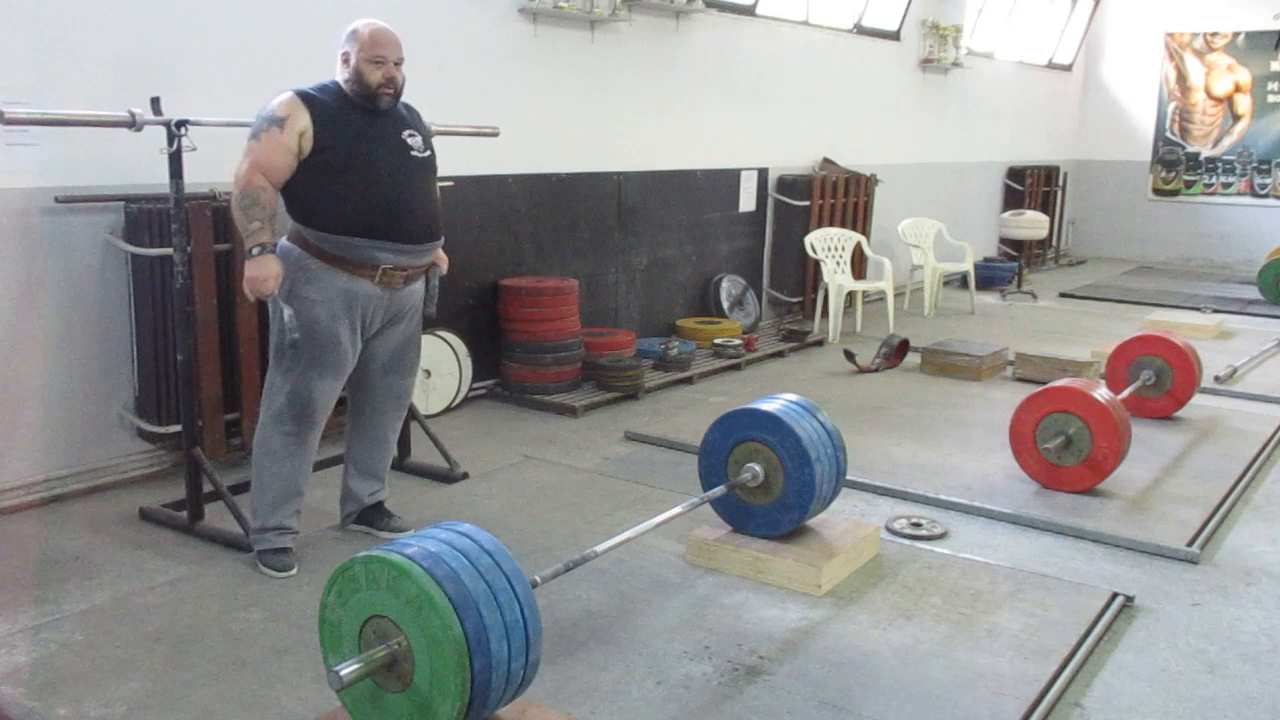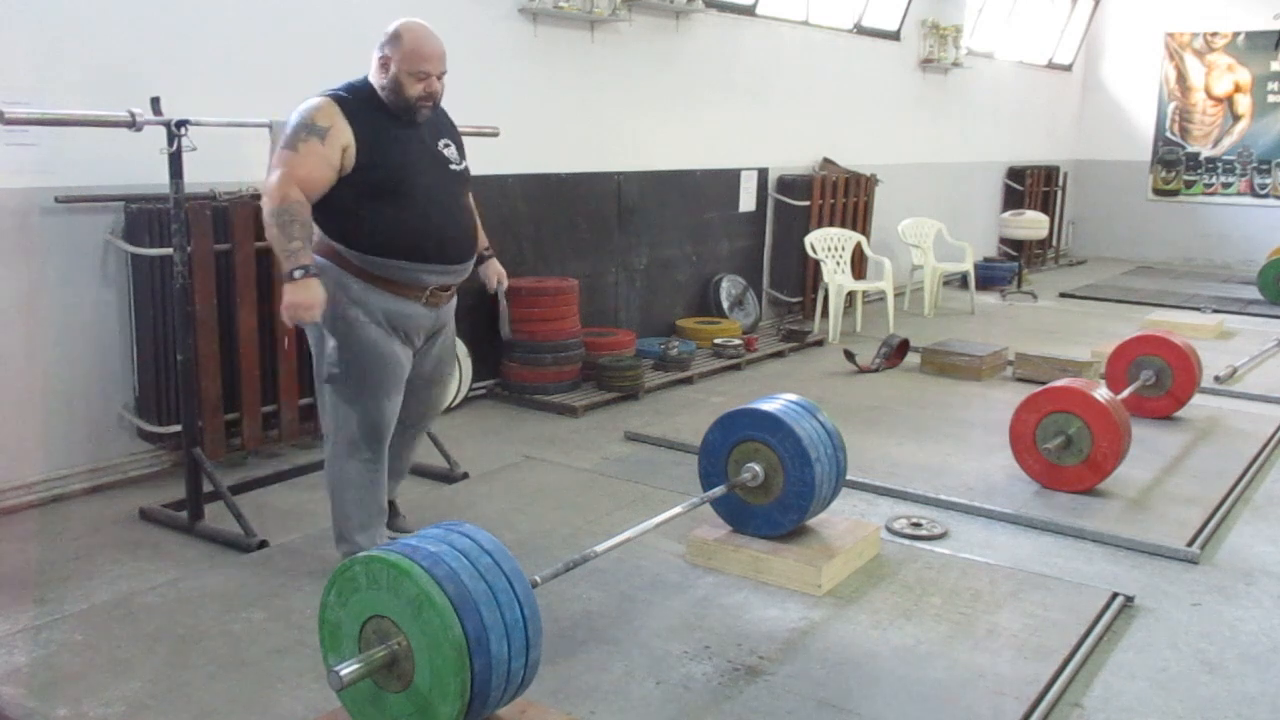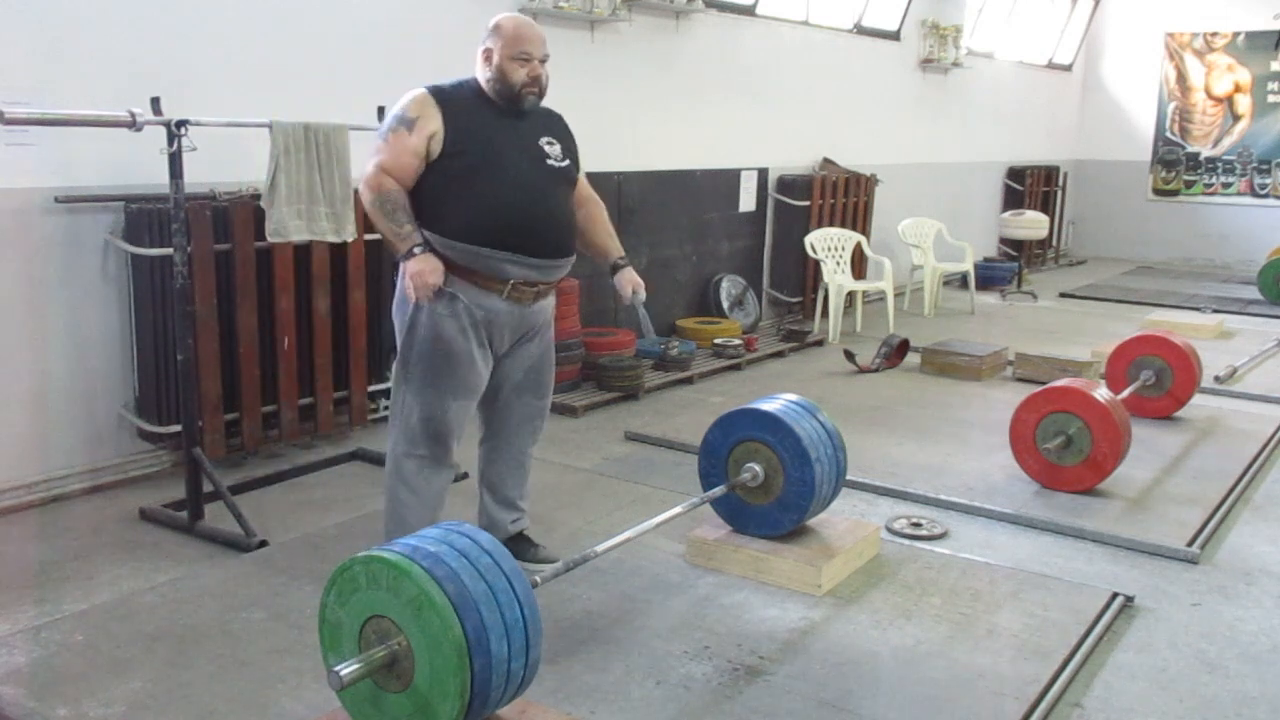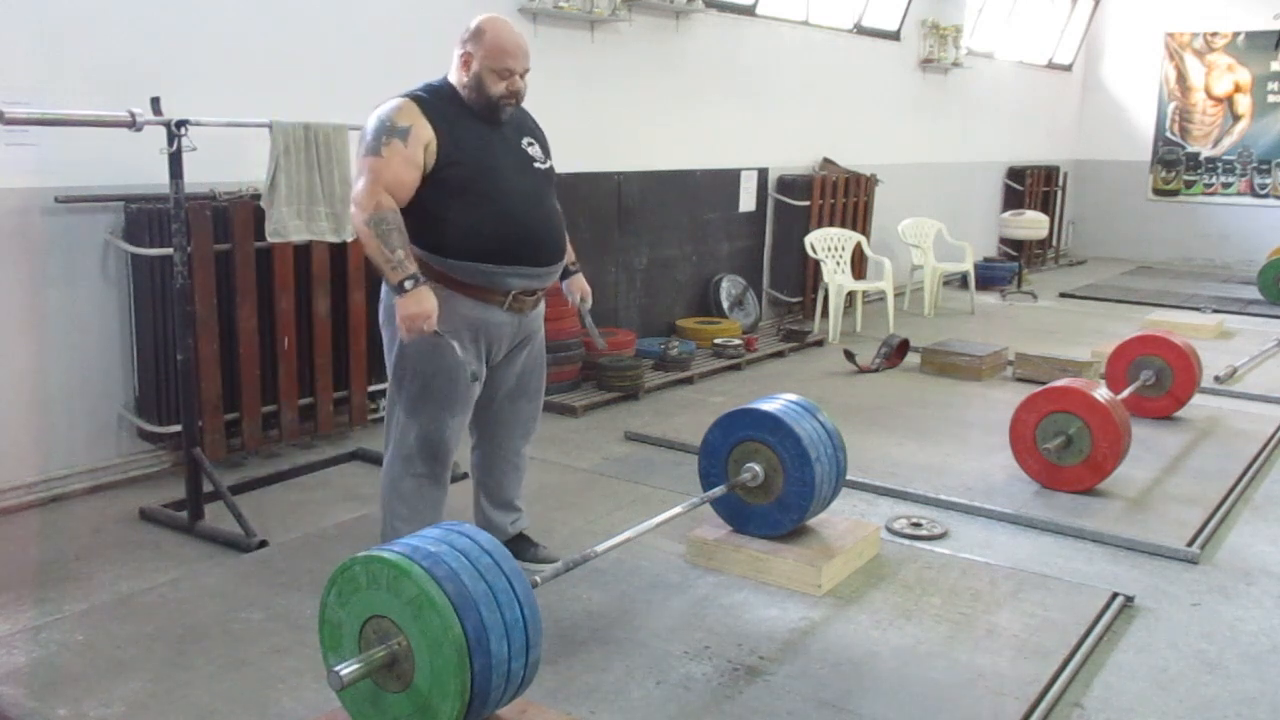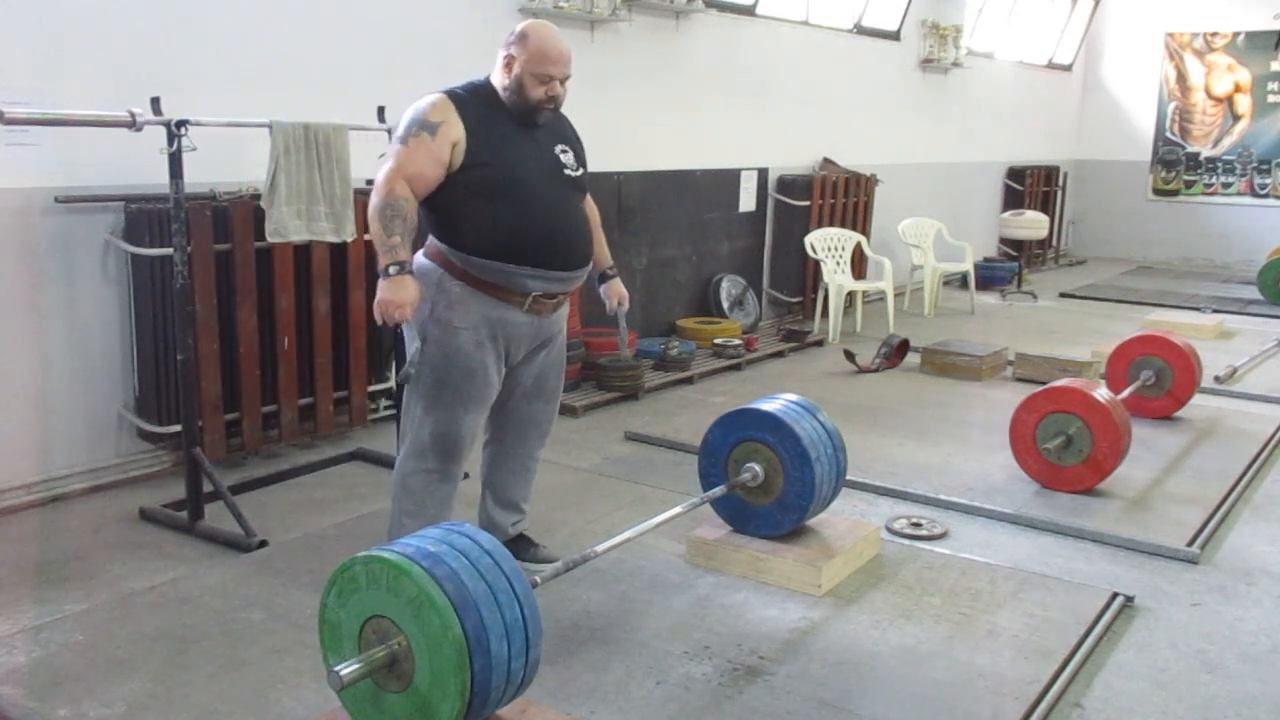
dt=1s
person 1, frame 1
left shoulder: (409, 119)
right shoulder: (300, 112)
right elbow: (253, 180)
left wrist: (432, 244)
right wrist: (261, 250)
left hip: (404, 290)
right hip: (326, 285)
left knee: (384, 404)
right knee: (298, 408)
left ankle: (364, 503)
right ankle: (273, 532)
person 1, frame 2
left shoulder: (437, 120)
right shoulder: (331, 119)
left elbow: (457, 196)
right elbow: (283, 196)
left wrist: (482, 253)
right wrist: (301, 274)
left hip: (435, 303)
right hip: (364, 303)
left knee: (421, 409)
right knee: (365, 429)
left ankle: (380, 500)
right ankle: (365, 551)
person 1, frame 3
left shoulder: (552, 126)
right shoulder: (433, 110)
left elbow: (581, 202)
right elbow: (379, 180)
left wrist: (619, 263)
right wrist: (414, 252)
left hip: (532, 306)
right hip: (453, 299)
left knee: (517, 427)
right knee: (429, 432)
left ankle: (504, 531)
person 1, frame 4
left shoulder: (523, 123)
right shoulder: (412, 119)
left elbow: (542, 204)
right elbow: (372, 203)
left wrist: (569, 268)
right wrist: (405, 286)
left hip: (522, 311)
right hip: (446, 309)
left knee: (509, 433)
right knee: (425, 443)
left ankle: (503, 533)
person 1, frame 5
left shoulder: (560, 129)
right shoulder: (447, 117)
left elbow: (581, 206)
right elbow: (393, 188)
left wrist: (605, 273)
right wrist: (396, 270)
left hip: (544, 313)
right hip: (466, 308)
left knee: (523, 435)
right knee: (439, 441)
left ankle: (503, 532)
